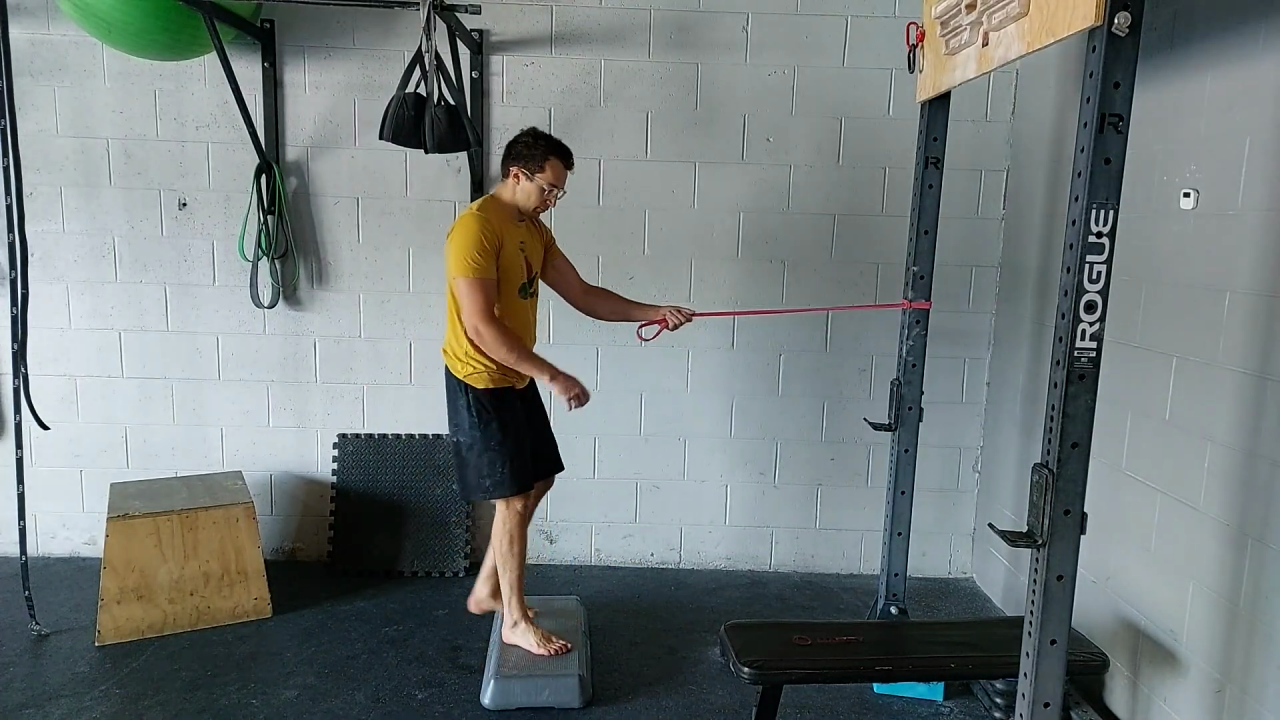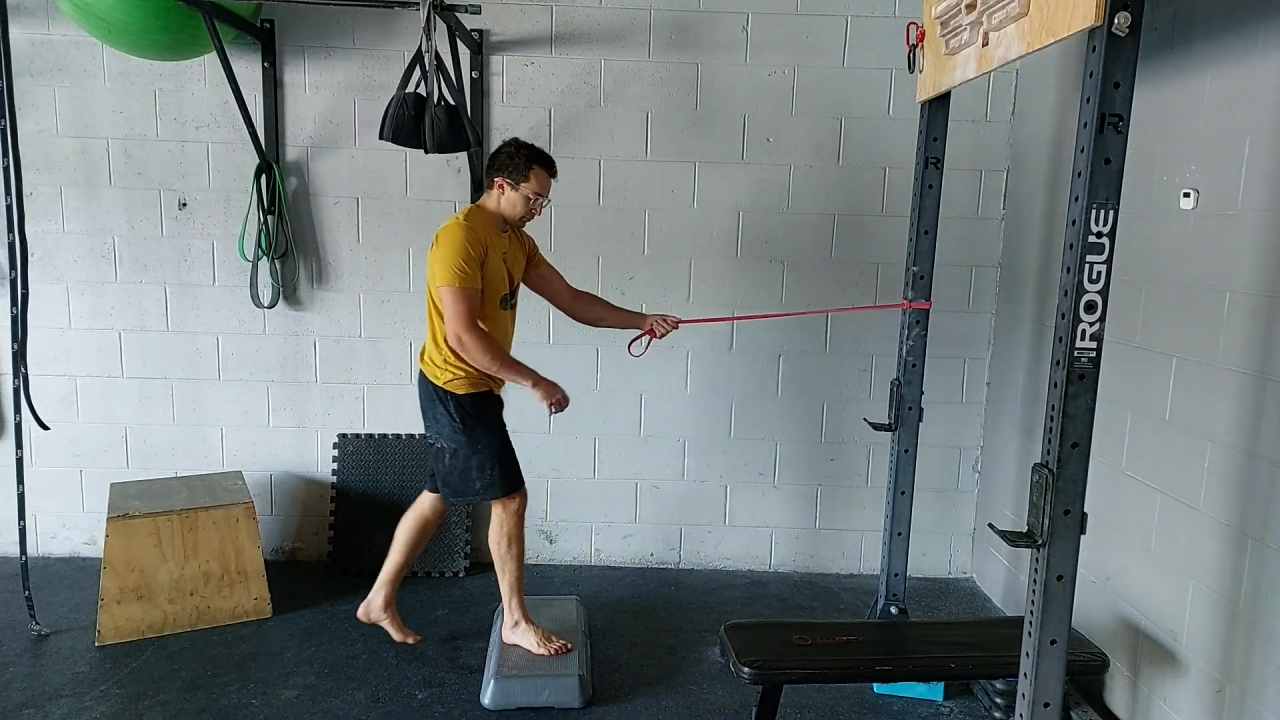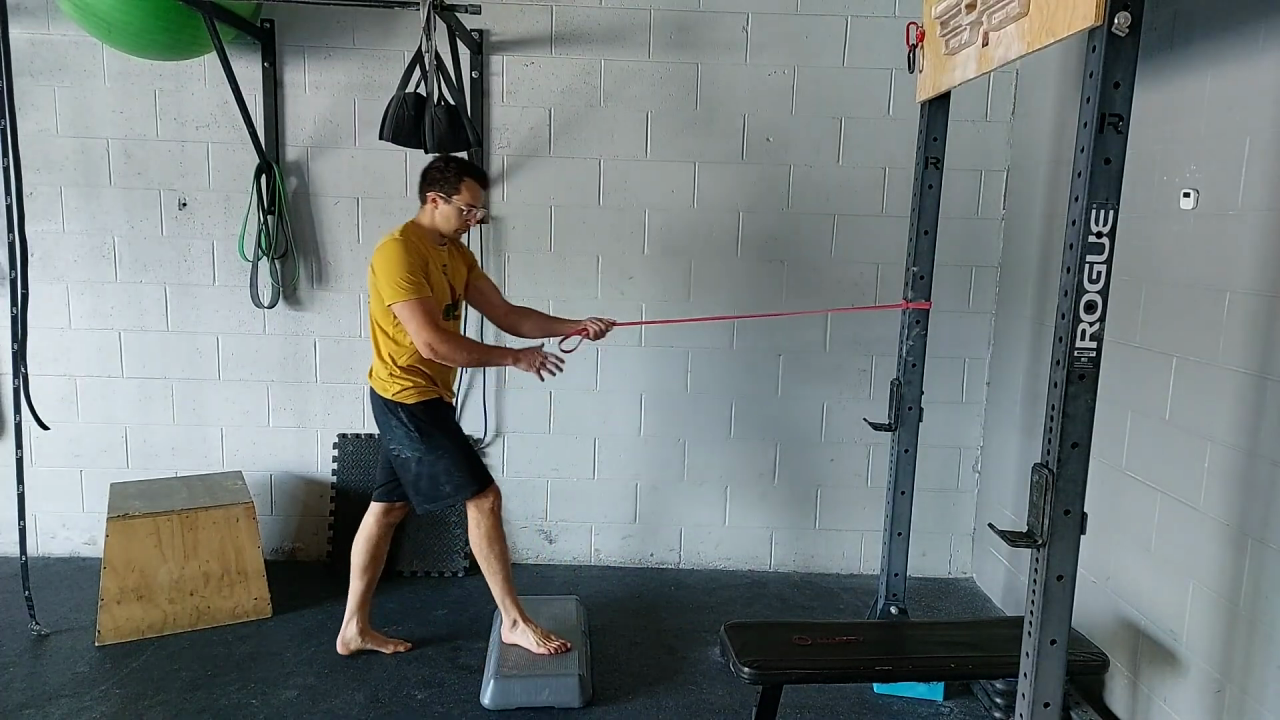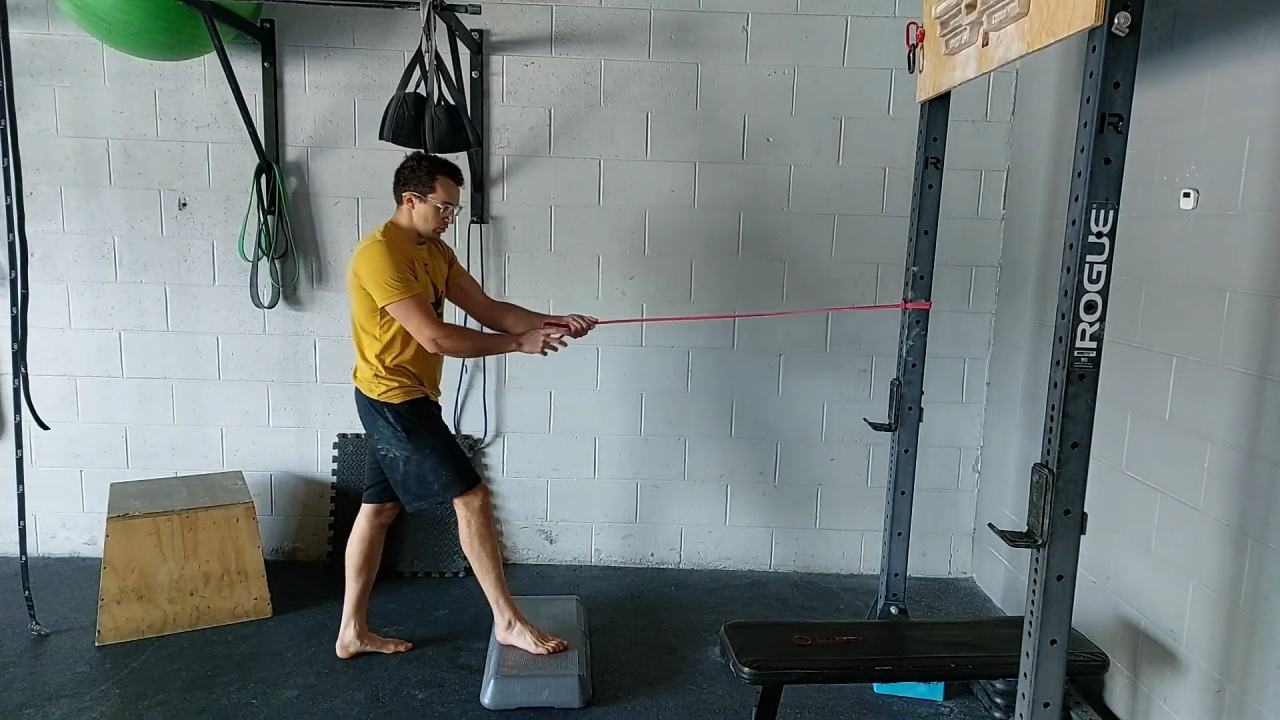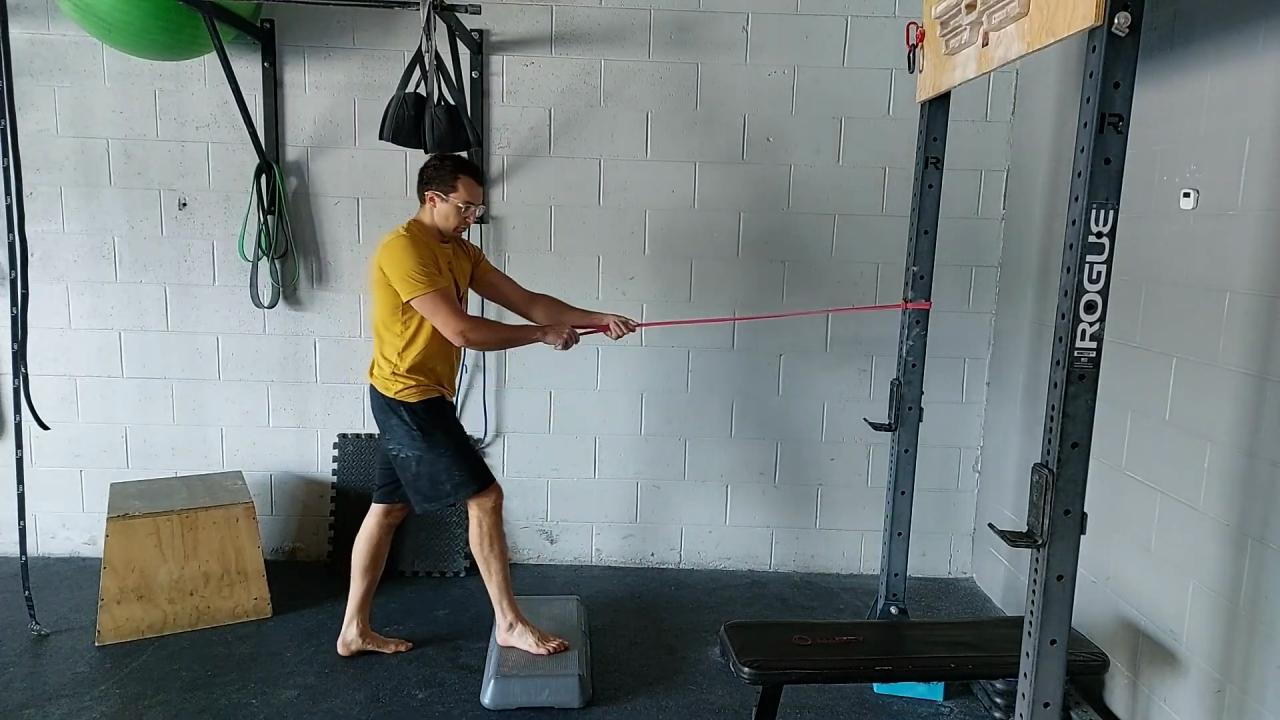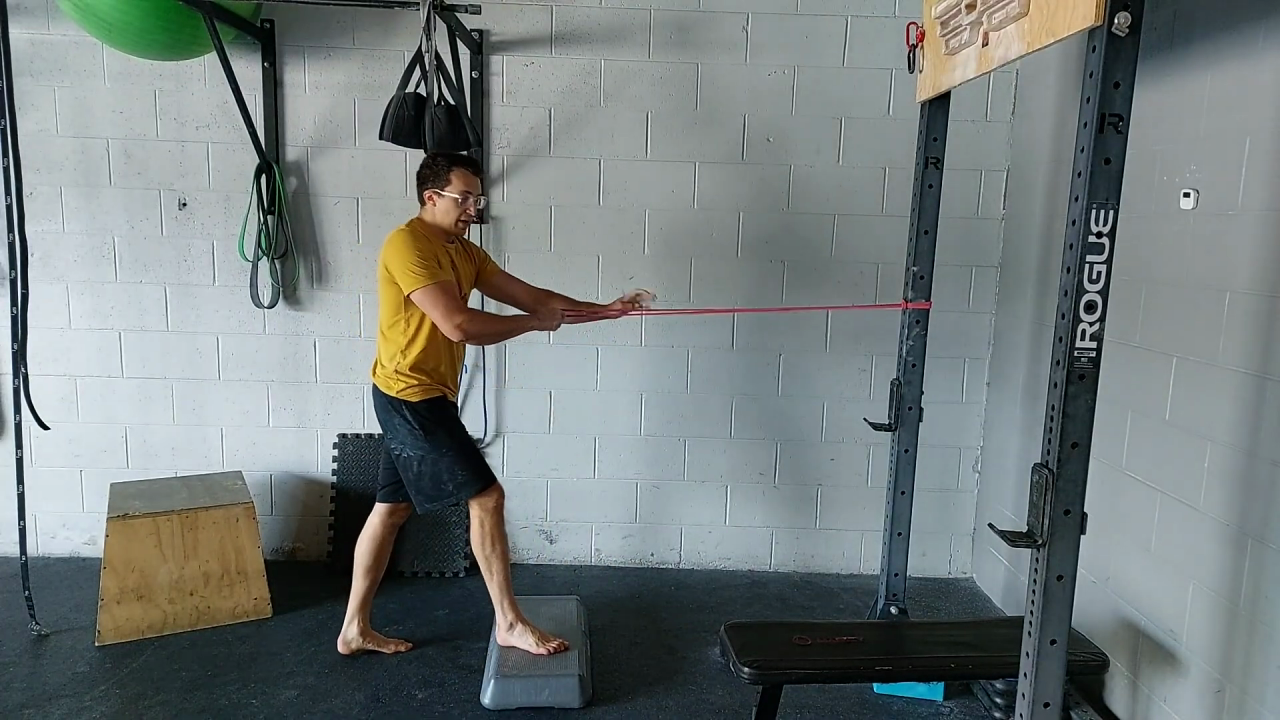
dt=0.4s
person 1, frame 1
left shoulder: (533, 230)
right shoulder: (476, 228)
left elbow: (582, 295)
right elbow: (480, 327)
left wrist: (653, 312)
right wrist: (553, 375)
left hip: (514, 381)
right hip: (481, 384)
left knee: (534, 484)
right knee: (513, 498)
left ankle: (488, 587)
right ankle: (515, 620)
person 1, frame 2
left shoulder: (516, 240)
right shoulder: (461, 237)
left elbow: (570, 300)
right elbow: (462, 336)
left wrist: (641, 320)
right wrist: (534, 382)
left hip: (472, 389)
right hip: (456, 389)
left knee: (438, 497)
right knee: (509, 498)
left ankle: (380, 600)
right ankle: (516, 621)
person 1, frame 3
left shoulder: (455, 252)
right shoulder: (399, 253)
left elbow: (506, 315)
right elbow: (432, 344)
left wrist: (570, 325)
right wrist: (517, 357)
left hip: (418, 400)
right hip: (408, 401)
left knee: (387, 509)
right knee: (483, 498)
left ankle: (354, 627)
right ankle: (514, 621)
person 1, frame 4
left shoulder: (434, 251)
right shoulder: (380, 254)
left elbow: (488, 310)
right elbow: (434, 337)
left wrist: (553, 322)
right wrist: (518, 343)
left hip: (402, 400)
right hip: (394, 401)
left knee: (378, 510)
right knee: (472, 497)
left ankle: (352, 630)
right ankle: (508, 621)
person 1, frame 5
left shoulder: (460, 251)
right shoulder: (403, 249)
left elbow: (524, 301)
right elbow: (463, 332)
left wrist: (595, 319)
right wrist: (543, 335)
left hip: (414, 399)
right hip: (409, 399)
left knee: (388, 509)
right knee: (484, 497)
left ankle: (354, 628)
right ankle: (509, 623)
person 1, frame 6
left shoulder: (464, 252)
right shoulder: (408, 244)
left elbow: (527, 294)
right elbow: (459, 326)
left wrist: (599, 310)
right wrist: (535, 324)
left hip: (419, 398)
right hip: (412, 397)
left knee: (391, 508)
right knee: (486, 497)
left ankle: (355, 627)
right ankle: (509, 622)
